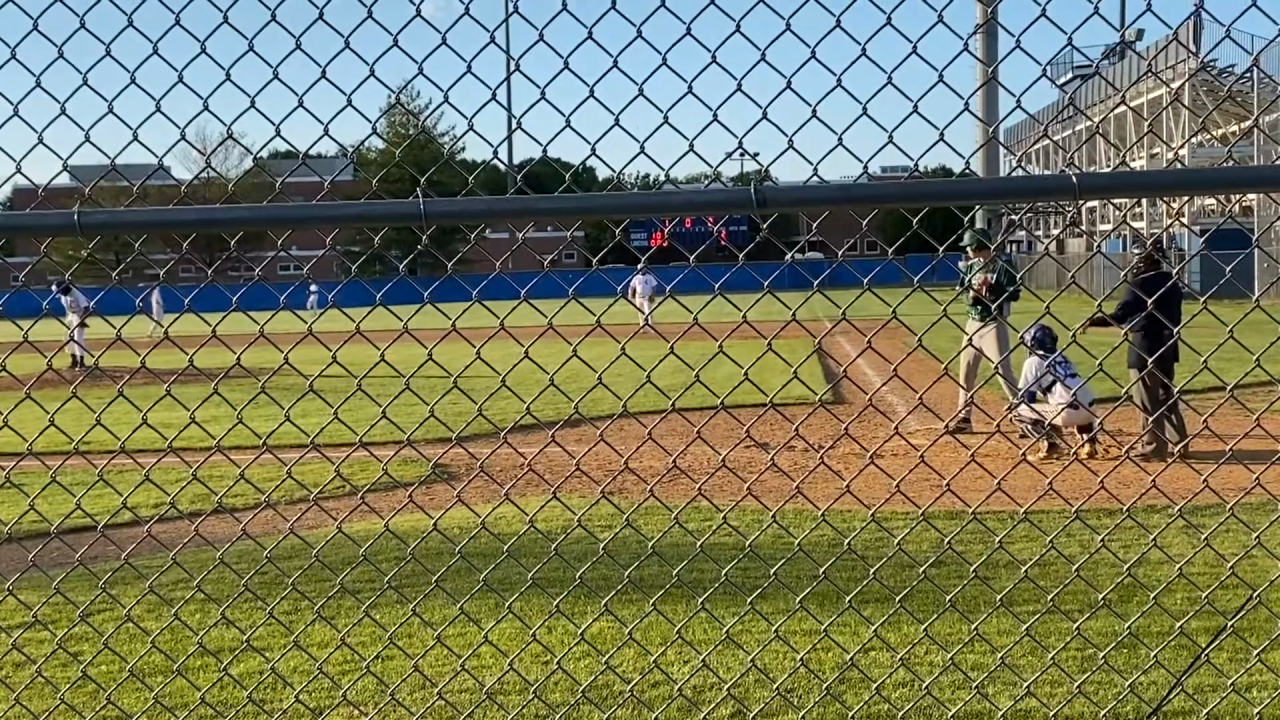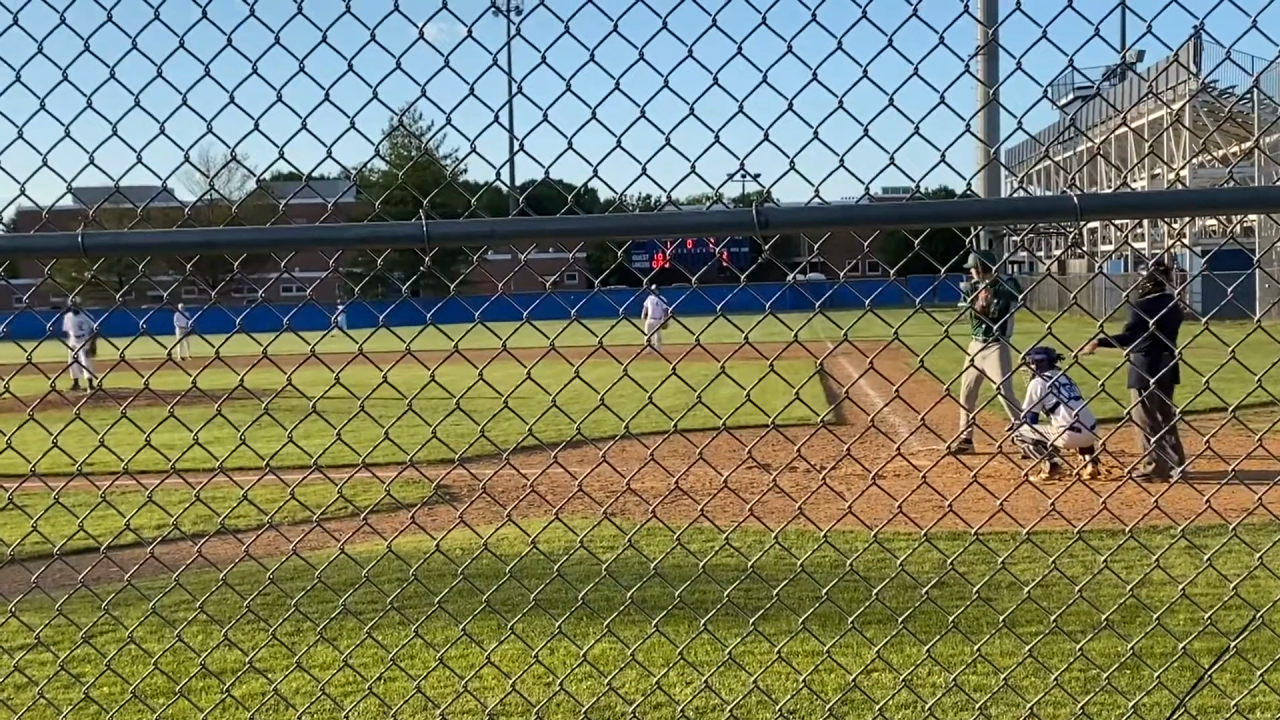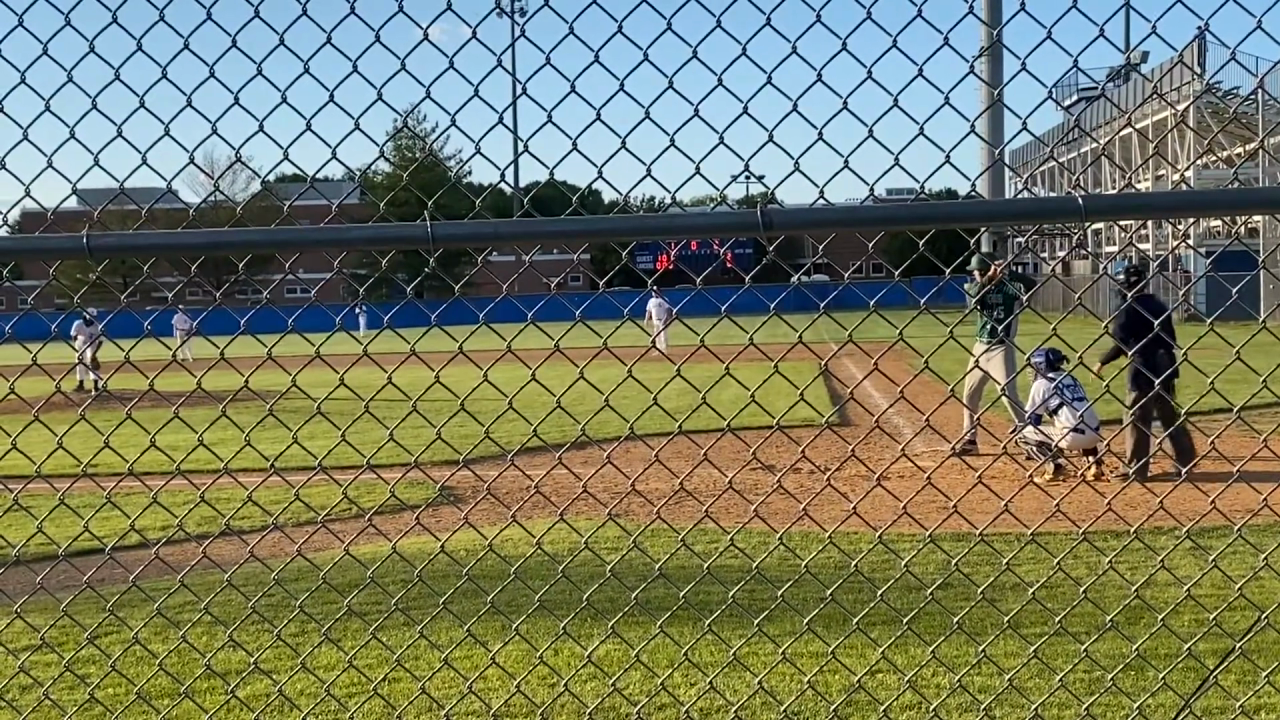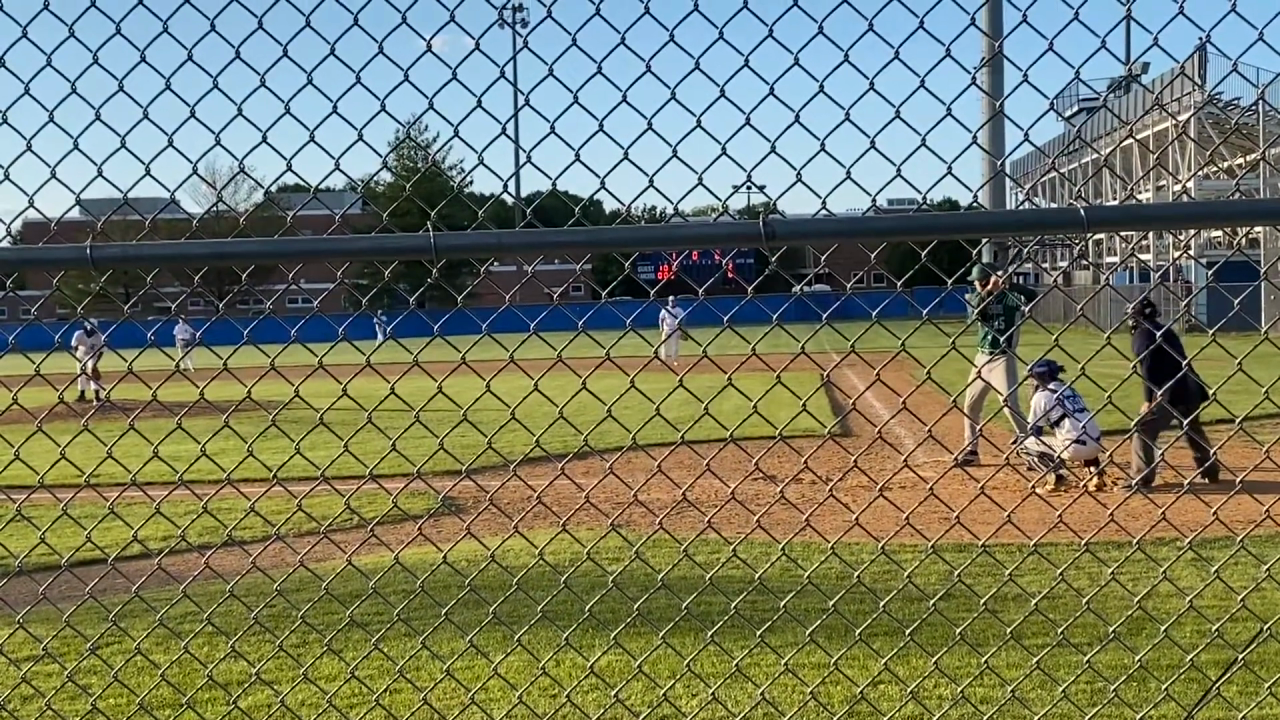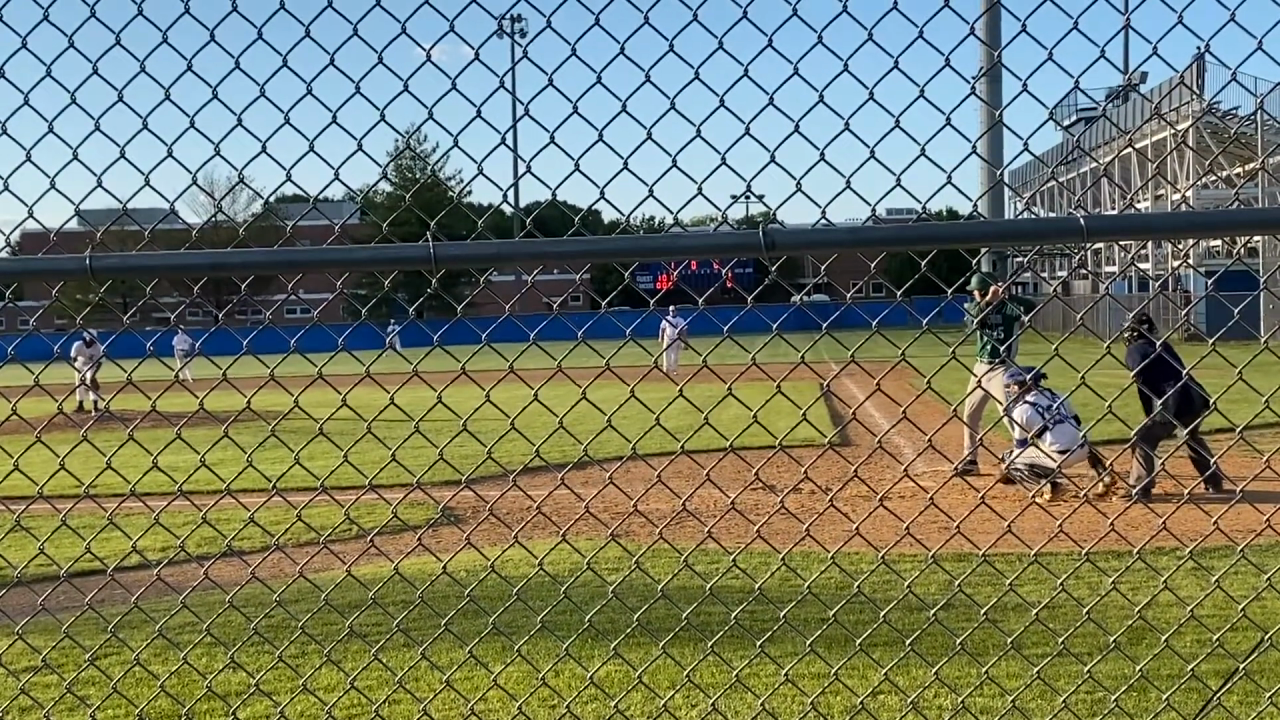
dt=1s
person 1, frame 1
left shoulder: (1139, 284)
right shoulder: (1171, 282)
left elbow: (1120, 316)
right elbow: (1176, 318)
left wrist: (1091, 321)
left hip: (1145, 346)
right hip: (1167, 345)
left knee: (1147, 400)
right knee: (1167, 396)
left ankle: (1153, 447)
right ankle: (1177, 443)
person 1, frame 2
left shoulder: (1142, 305)
right shoulder: (1174, 305)
left elbow: (1128, 337)
left wrist: (1098, 341)
left hip: (1146, 365)
right hip: (1168, 365)
left knee: (1146, 420)
right knee: (1166, 417)
left ankle: (1155, 468)
right ankle: (1175, 465)
person 1, frame 3
left shoulder: (1127, 308)
right shoulder: (1158, 305)
left elbow: (1122, 345)
right elbow: (1171, 337)
left wrist: (1102, 362)
left hip: (1145, 367)
right hip: (1166, 364)
left knee: (1137, 419)
right knee: (1169, 414)
left ankle: (1136, 469)
right ankle: (1185, 458)
person 1, frame 4
left shoulder: (1141, 335)
right shoulder: (1165, 330)
left elbow: (1148, 370)
right elbow: (1178, 362)
left wrist: (1148, 400)
left hip: (1171, 391)
right hip: (1192, 387)
left knee: (1143, 430)
right knee: (1194, 429)
left ankle: (1141, 480)
right ankle: (1210, 471)
person 1, frame 5
left shoulder: (1134, 352)
right shoulder: (1162, 345)
left elbow: (1143, 386)
left wrist: (1149, 416)
left hip: (1174, 402)
right hip: (1195, 398)
left knee: (1143, 439)
right knee: (1192, 438)
left ankle: (1140, 490)
right ankle: (1214, 481)
person 2, frame 1
left shoulder: (1002, 265)
right shoulder: (970, 266)
left elbow: (1014, 294)
right elbow: (967, 299)
left wrist: (990, 286)
right wrist: (974, 291)
left hip: (994, 325)
right hip: (973, 323)
left knee: (1003, 371)
right knee: (966, 371)
right ankle: (963, 417)
person 2, frame 2
left shoulder: (1005, 284)
right shoulder: (971, 287)
left elbow: (1020, 297)
right elbow: (970, 313)
left wrist: (993, 293)
right wrist: (980, 303)
left hip: (997, 346)
right hip: (976, 345)
left knee: (1005, 393)
right knee: (967, 393)
right ankle: (965, 438)
person 2, frame 3
left shoulder: (1009, 286)
right shoulder: (978, 287)
left elbow: (1031, 285)
right elbow: (973, 296)
left wrist: (1007, 273)
right wrist: (989, 278)
left hip: (1002, 348)
right hip: (981, 347)
left knee: (1009, 394)
right knee: (970, 394)
right ankle: (969, 440)
person 2, frame 4
left shoulder: (1010, 297)
right shoulder: (979, 297)
left elbow: (1032, 296)
right elbow: (974, 311)
left wrist: (1008, 285)
right wrist: (989, 291)
left hip: (1003, 358)
right hip: (982, 357)
left knee: (1010, 404)
right knee: (971, 404)
right ankle: (971, 451)
person 2, frame 5
left shoulder: (1009, 306)
right shoulder: (978, 306)
left elbow: (1031, 308)
right elbow: (973, 319)
left wrist: (1007, 295)
right wrist: (988, 301)
left hip: (1002, 368)
right hip: (981, 366)
right knee: (970, 414)
right ankle: (970, 460)
